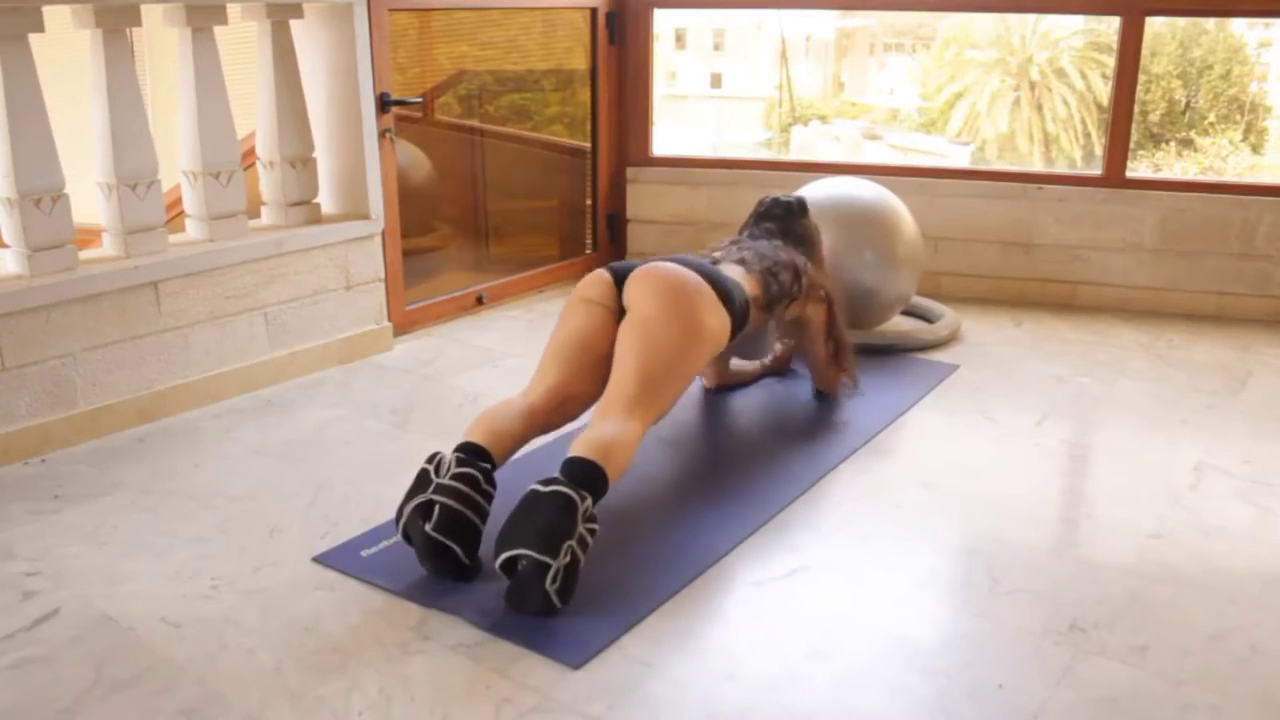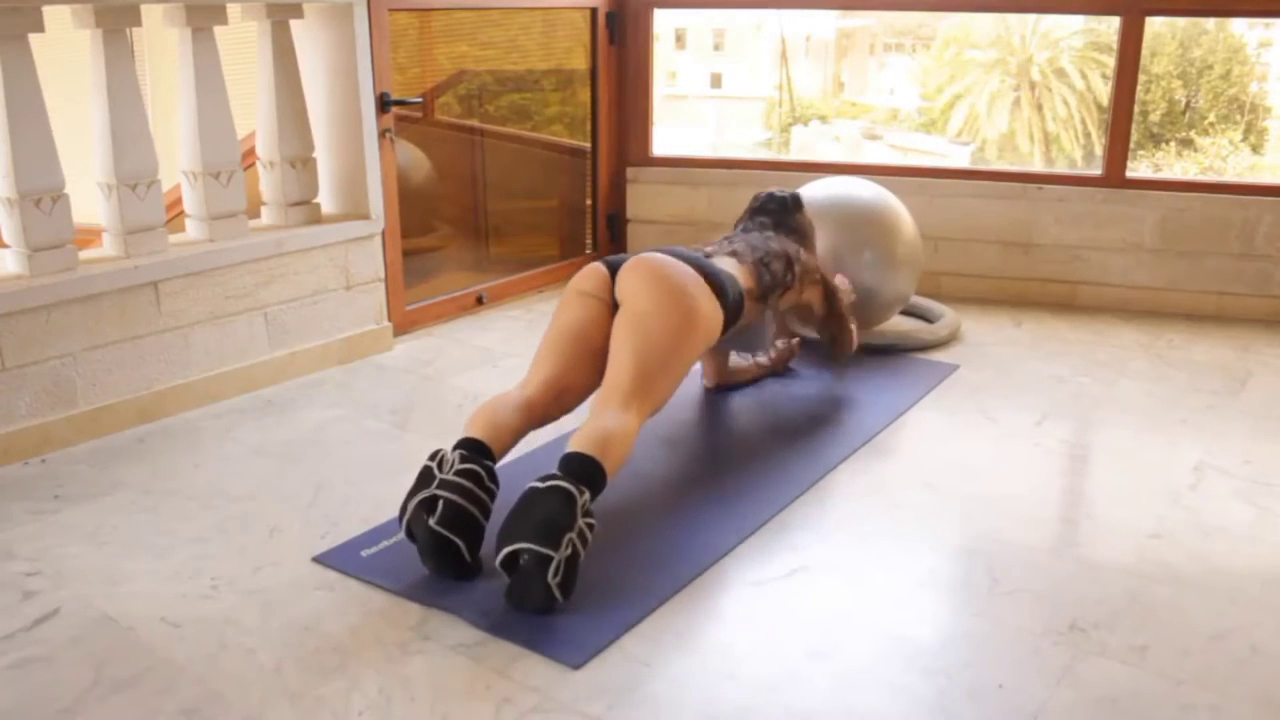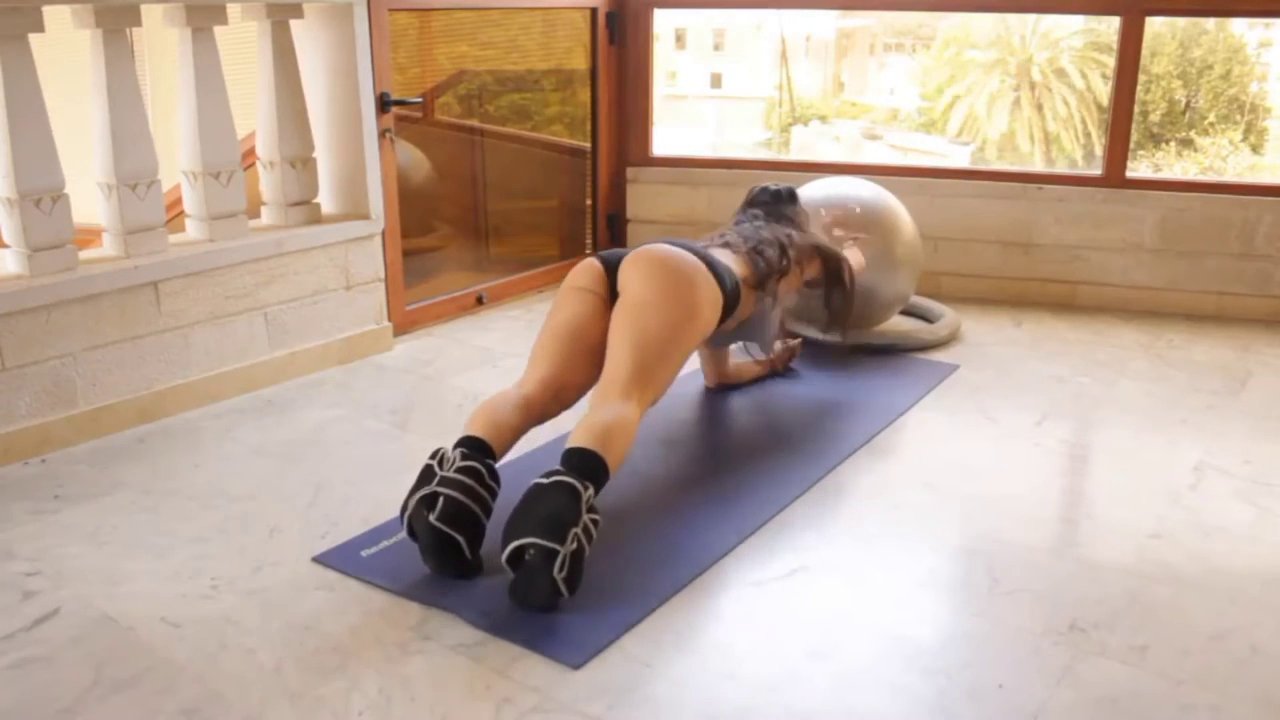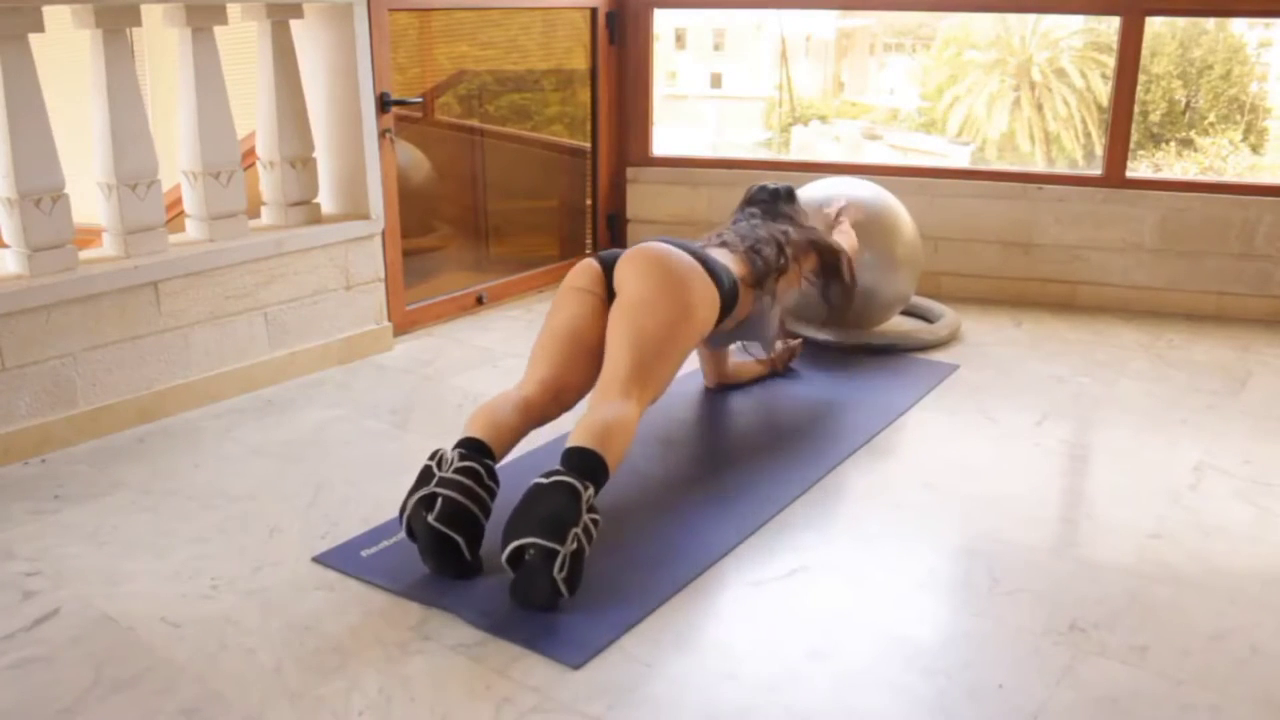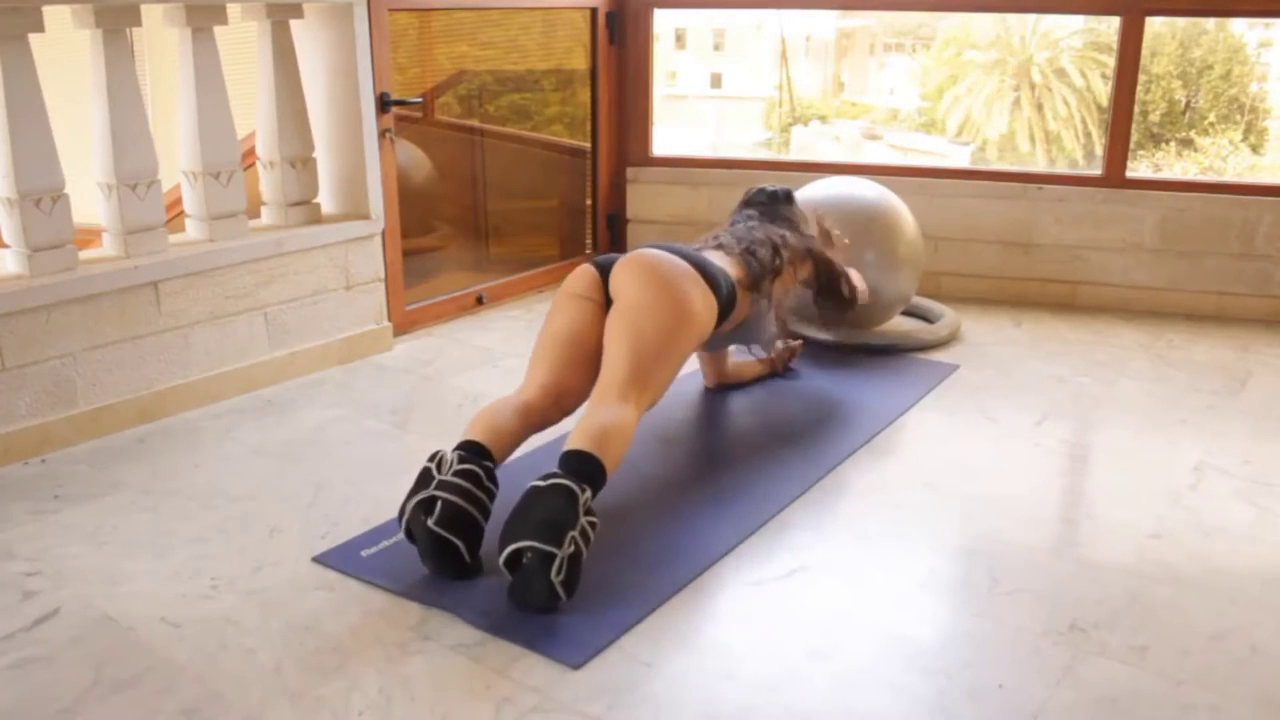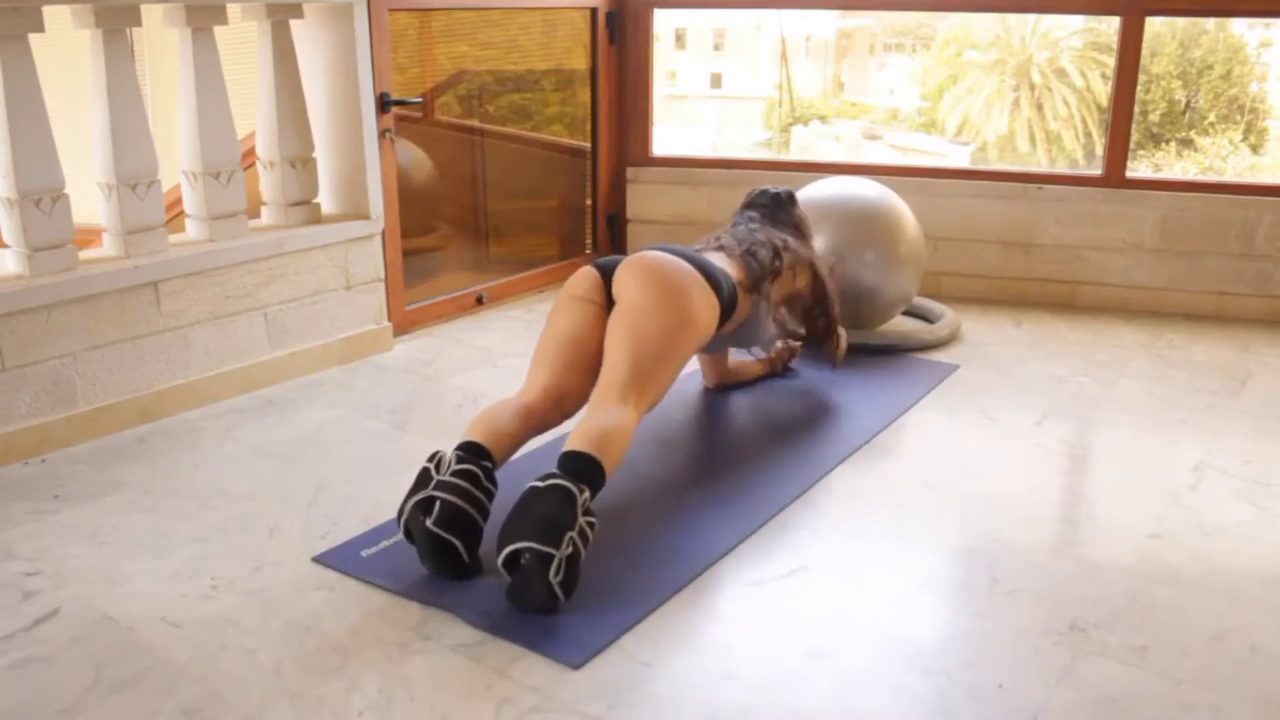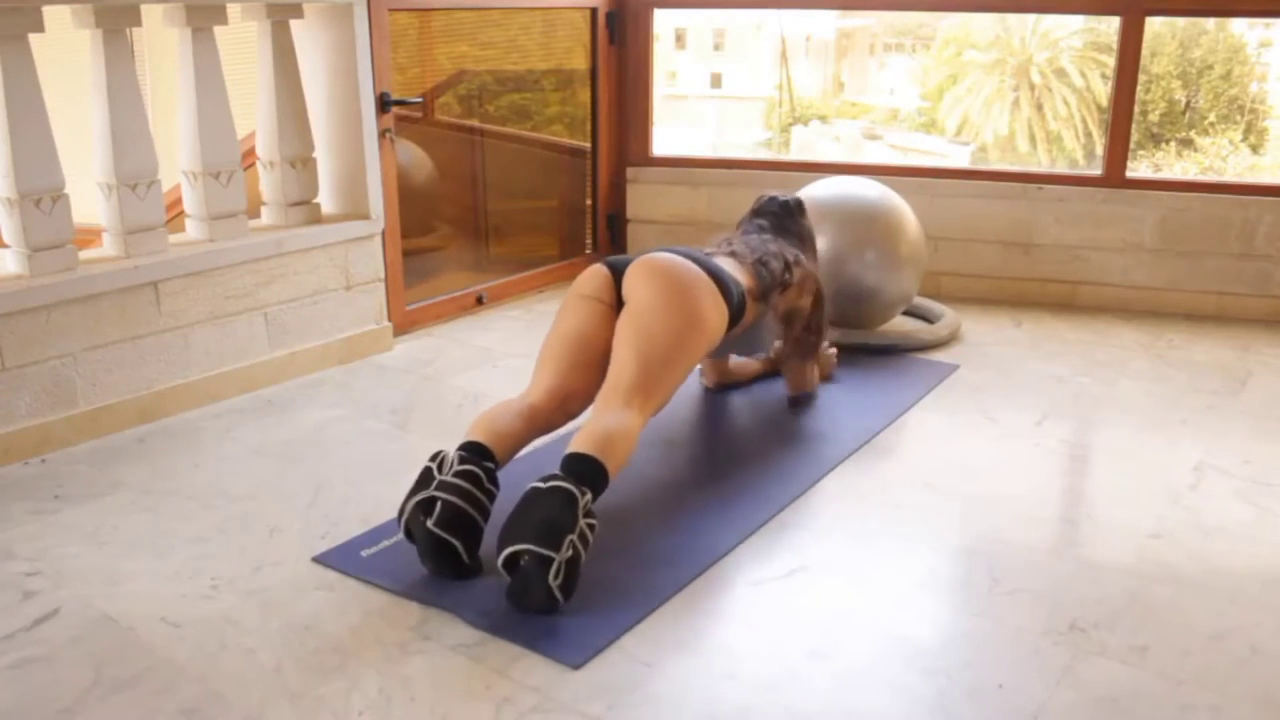
dt=0.1s
person 1, frame 1
left shoulder: (721, 257)
right shoulder: (802, 278)
left elbow: (714, 374)
right elbow: (829, 382)
left wrist: (767, 363)
left hip: (610, 278)
right hip: (679, 290)
left knee: (539, 404)
right knee: (623, 415)
left ankle: (461, 473)
right ankle: (566, 500)
person 1, frame 2
left shoulder: (719, 250)
right shoulder: (797, 267)
left elbow: (714, 373)
right elbow: (843, 344)
left wrist: (766, 364)
right wrist: (836, 299)
left hip: (606, 271)
right hip: (670, 283)
left knee: (535, 395)
right knee: (621, 408)
left ankle: (463, 469)
right ankle: (564, 494)
person 1, frame 3
left shoulder: (718, 247)
right shoulder: (795, 251)
left elbow: (715, 374)
right elbow: (846, 269)
left wrist: (766, 364)
right wrist: (847, 254)
left hip: (601, 268)
right hip: (671, 273)
left knee: (534, 393)
right knee: (621, 401)
left ankle: (463, 467)
right ankle: (567, 492)
person 1, frame 4
left shoulder: (715, 247)
right shoulder: (792, 249)
left elbow: (715, 374)
right elbow: (843, 260)
left wrist: (767, 364)
right wrist: (837, 232)
left hip: (599, 268)
right hip: (665, 271)
left knee: (534, 394)
right knee: (620, 399)
left ankle: (462, 469)
right ankle: (568, 492)
person 1, frame 5
left shoulder: (715, 249)
right shoulder: (792, 253)
left elbow: (715, 374)
right elbow: (849, 290)
left wrist: (768, 362)
right wrist: (834, 261)
left hip: (596, 272)
right hip: (662, 277)
left knee: (535, 398)
right knee: (619, 403)
left ankle: (463, 469)
right ankle: (565, 494)
person 1, frame 6
left shoulder: (713, 251)
right shoulder: (791, 257)
left elbow: (716, 374)
right elbow: (811, 347)
left wrist: (768, 363)
left hip: (598, 274)
right hip: (665, 282)
left knee: (537, 401)
right knee: (619, 404)
left ankle: (462, 471)
right ankle: (565, 494)
person 1, frame 7
left shoulder: (719, 253)
right shoulder: (797, 273)
left elbow: (713, 373)
right elbow: (800, 386)
left wrist: (767, 363)
right wrist: (815, 364)
left hip: (609, 272)
right hip: (676, 281)
left knee: (542, 400)
right knee: (624, 408)
left ankle: (464, 470)
right ankle: (565, 497)
